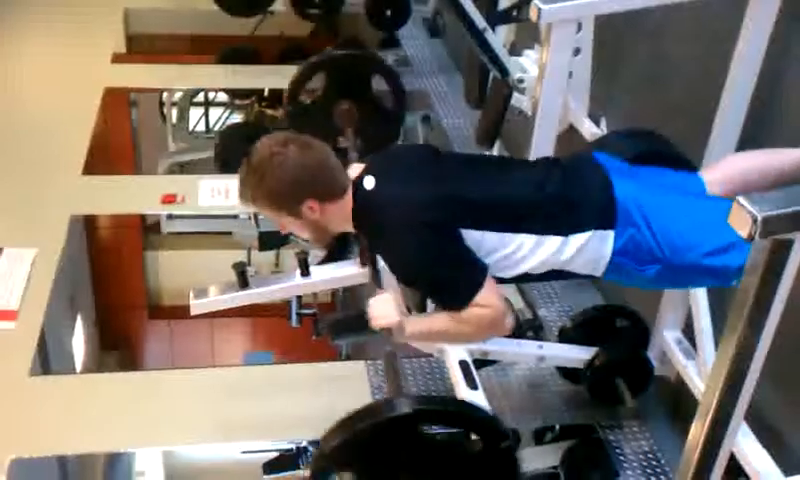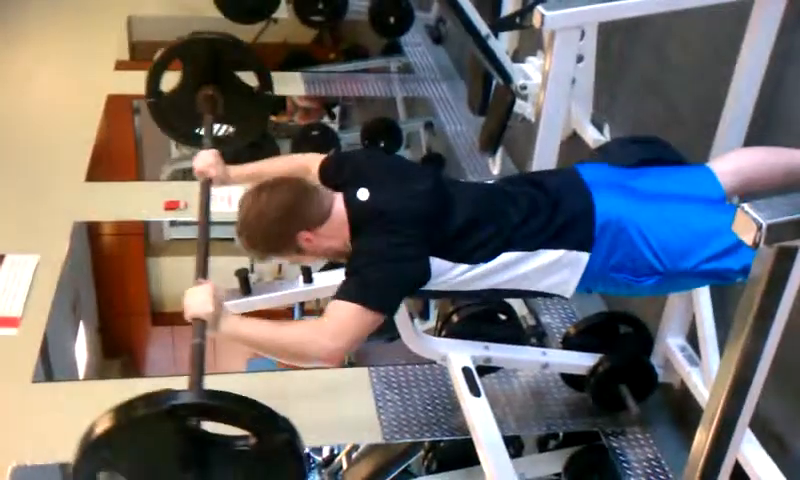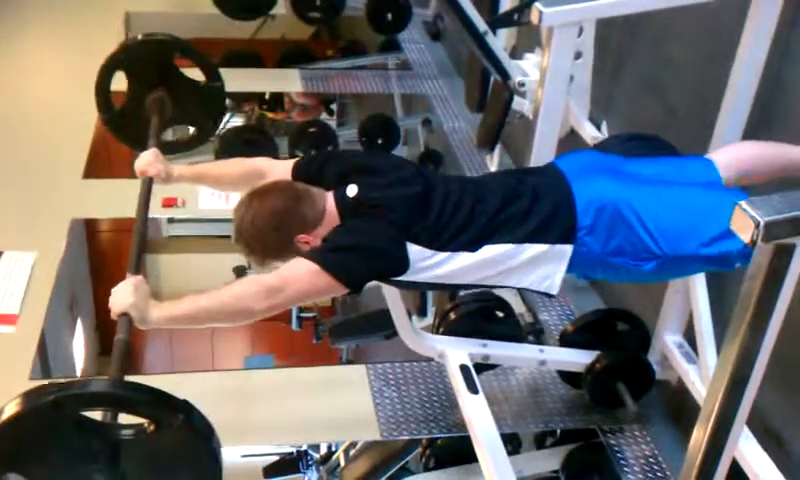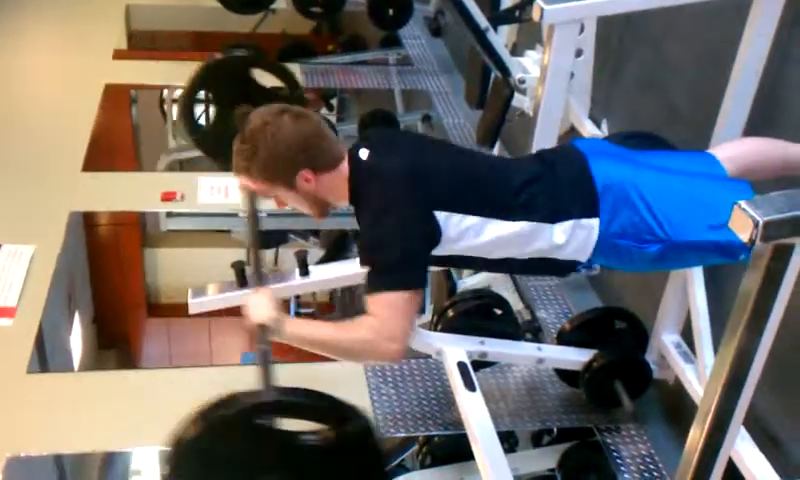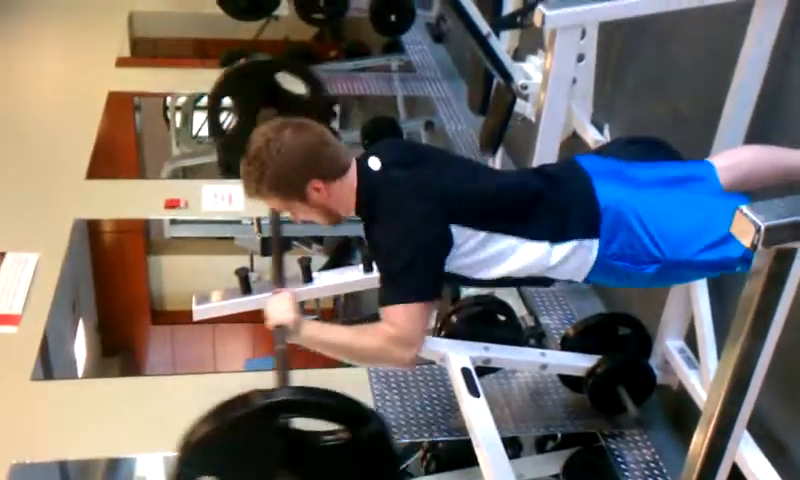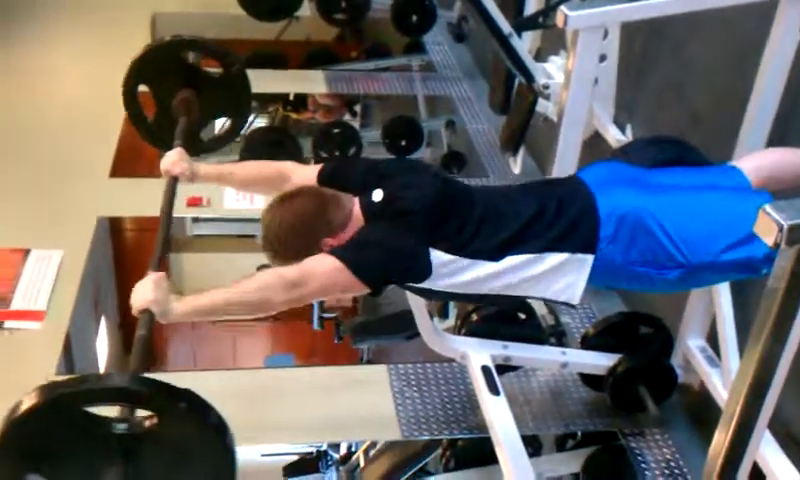
dt=0.7s
person 1, frame 1
left shoulder: (408, 237)
right shoulder: (380, 167)
left elbow: (493, 319)
left wrist: (403, 326)
right wrist: (325, 159)
left hip: (612, 231)
right hip: (586, 179)
right knee: (713, 188)
person 1, frame 2
left shoulder: (386, 247)
right shoulder: (359, 173)
left elbow: (328, 343)
right elbow: (306, 165)
left wrist: (222, 320)
right wrist: (231, 173)
left hip: (595, 243)
right hip: (577, 191)
right knee: (720, 181)
person 1, frame 3
left shoulder: (370, 237)
right shoulder: (346, 171)
left elbow: (271, 294)
right elbow: (265, 170)
left wrist: (153, 311)
right wrist: (175, 171)
left hip: (583, 229)
right hip: (567, 180)
left knee: (743, 226)
right knee: (717, 174)
person 1, frame 4
left shoulder: (390, 218)
right shoulder: (366, 148)
left elbow: (384, 340)
left wrist: (280, 323)
right wrist: (262, 170)
left hip: (599, 217)
right hip: (581, 168)
right knee: (719, 168)
person 1, frame 5
left shoulder: (403, 224)
right shoulder: (375, 158)
left elbow: (398, 345)
left wrist: (296, 327)
right wrist: (273, 170)
left hip: (599, 234)
right hip: (579, 185)
left knee: (746, 236)
right knee: (716, 179)
person 1, frame 6
left shoulder: (395, 239)
right shoulder: (371, 178)
left elbow: (288, 289)
right elbow: (289, 174)
left wrist: (173, 306)
right wrist: (199, 169)
left hip: (607, 239)
right hip: (591, 194)
right knee: (740, 180)
